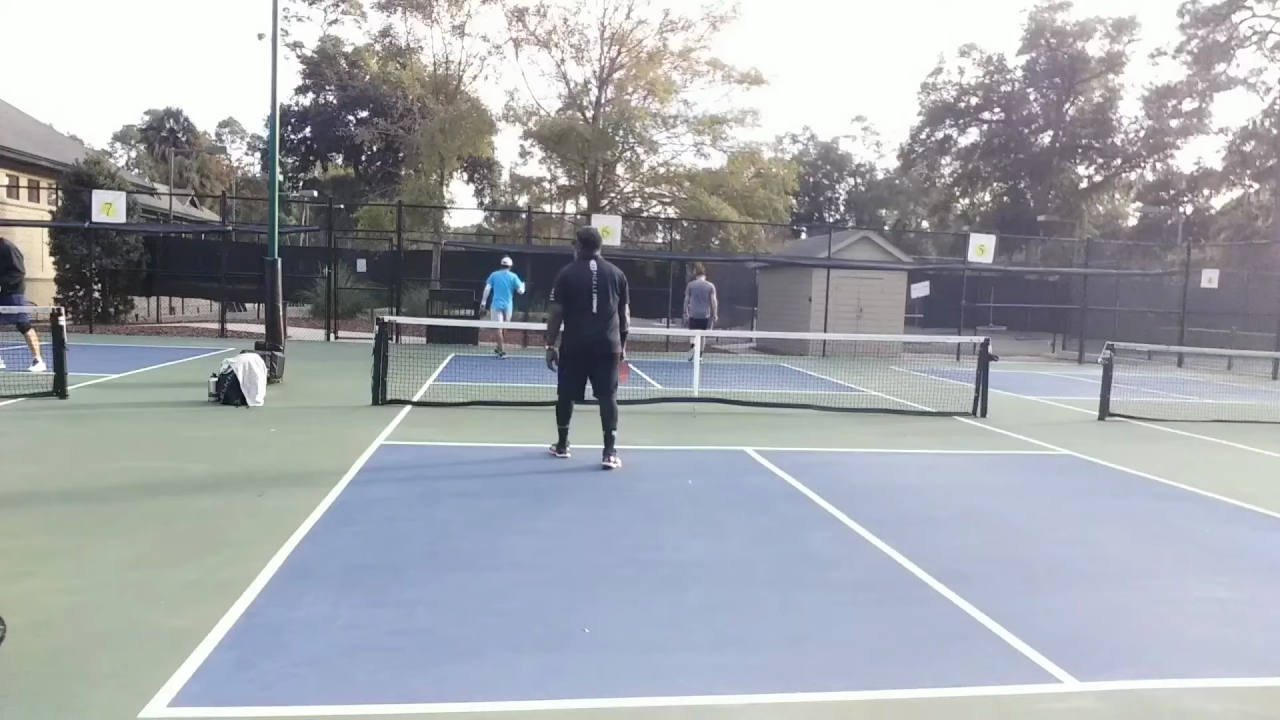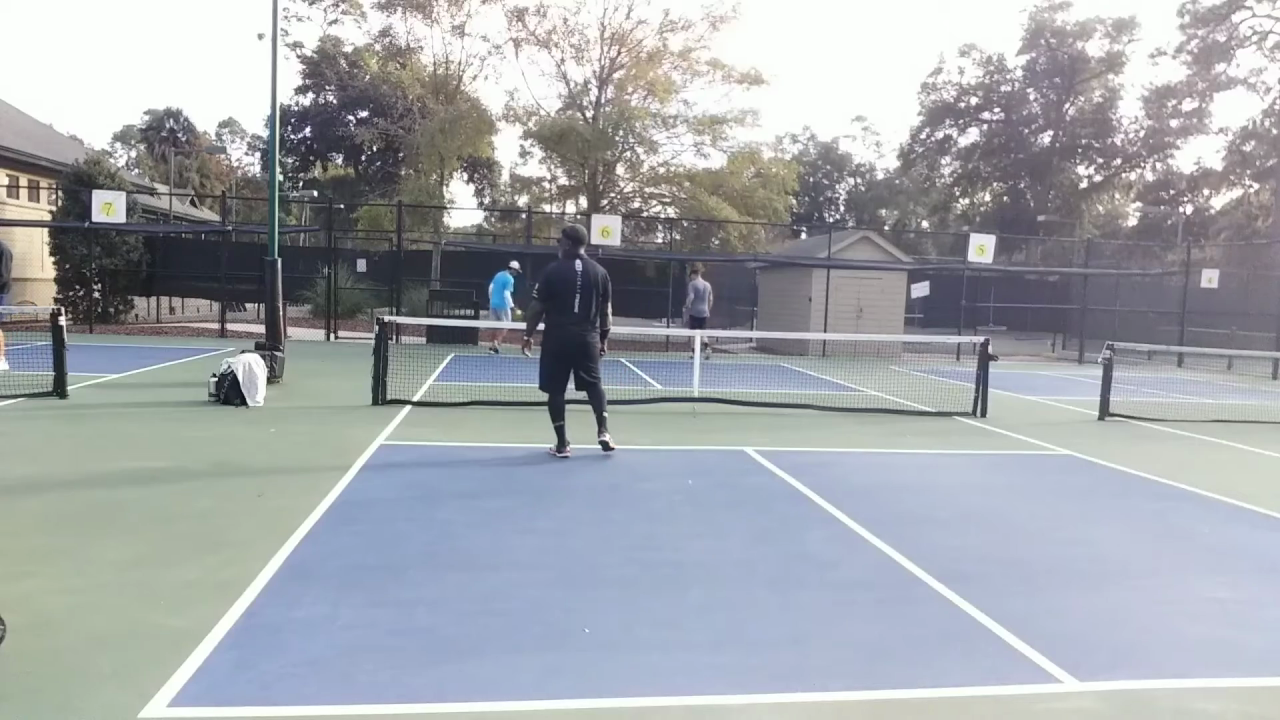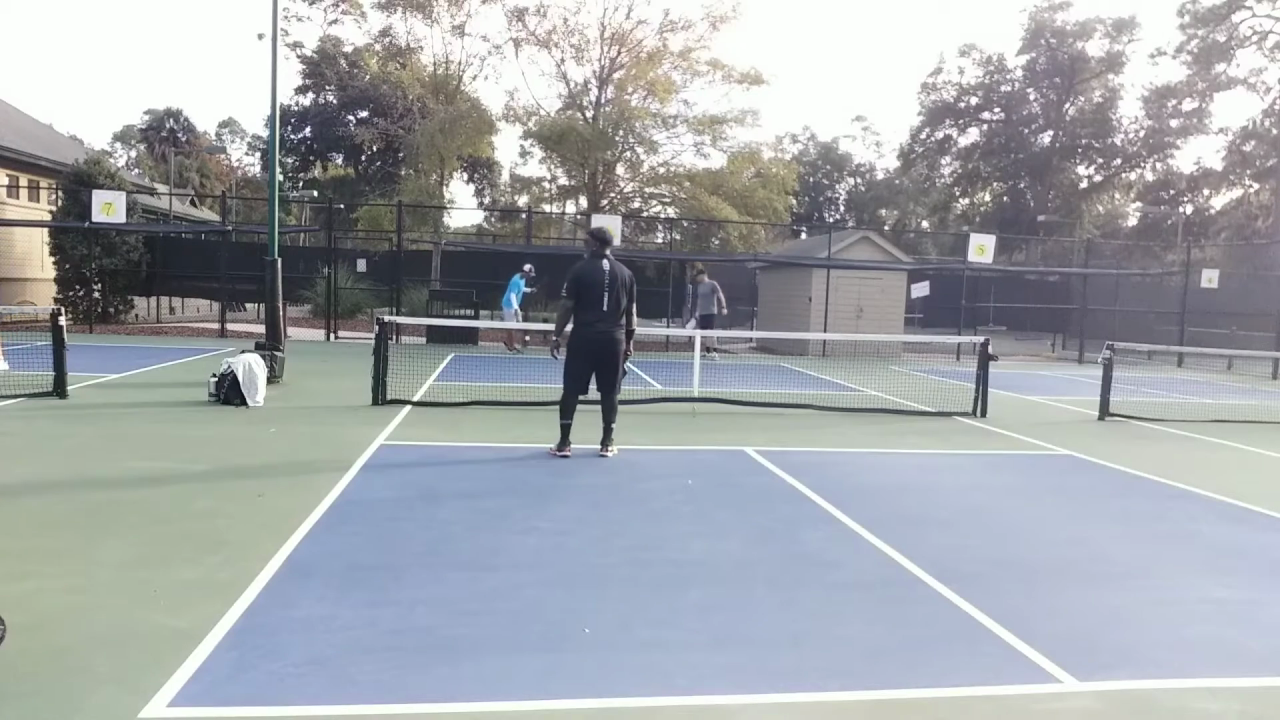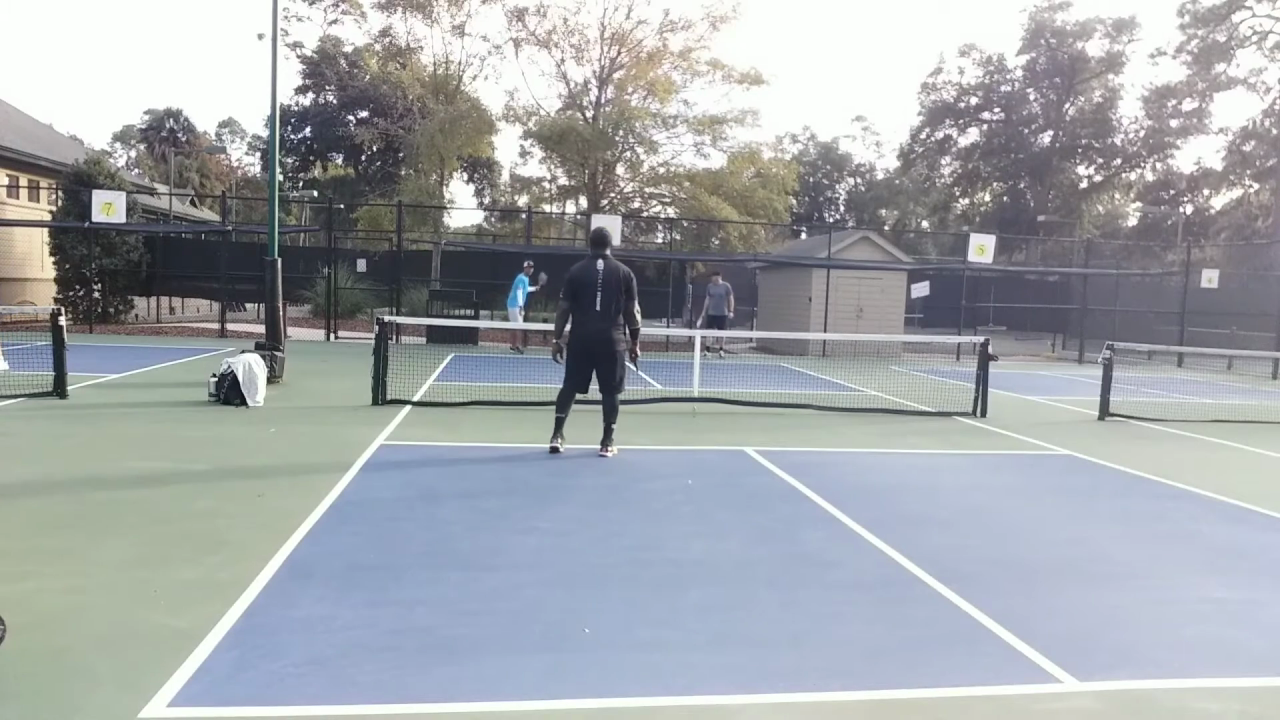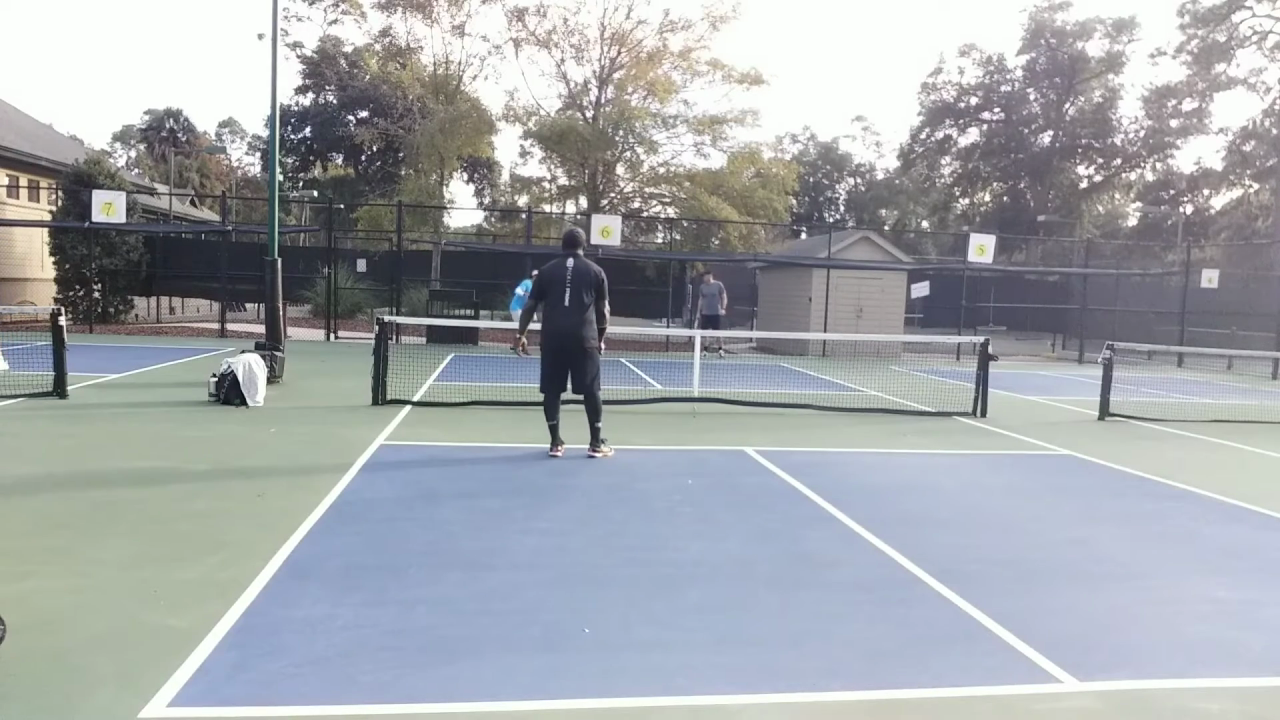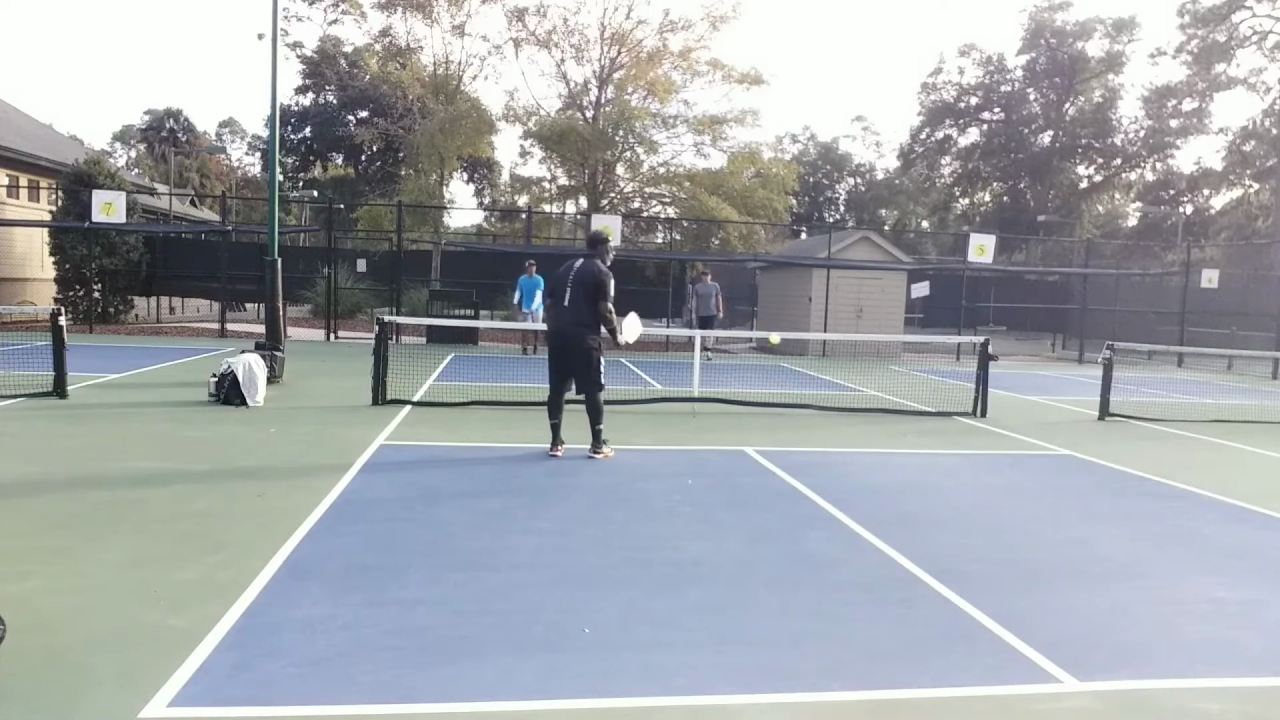
dt=0.7s
person 1, frame 1
left shoulder: (567, 273)
right shoulder: (616, 274)
left elbow: (556, 313)
right elbow: (624, 314)
left wrist: (550, 345)
right wrist: (622, 345)
left hip: (574, 344)
right hip: (607, 344)
left knee: (566, 394)
right knee: (607, 396)
left ankle: (562, 445)
right ankle: (609, 452)
person 1, frame 2
left shoulder: (553, 271)
right shoulder: (600, 272)
left elbow: (536, 309)
right elbow: (606, 312)
left wrist: (527, 335)
right wrist: (603, 340)
left hip: (557, 340)
right hip: (587, 340)
left knee: (556, 391)
right knee: (594, 385)
left ankle: (562, 444)
right ankle: (603, 433)
person 1, frame 3
left shoulder: (580, 269)
right shoulder: (625, 273)
left elbow: (566, 307)
right elbow: (631, 312)
left wrist: (556, 336)
right wrist: (628, 341)
left hip: (583, 338)
right hip: (613, 340)
left knee: (571, 390)
right knee: (610, 392)
left ankle: (564, 443)
right ankle: (607, 443)
person 1, frame 4
left shoulder: (576, 271)
right shoulder: (624, 273)
left elbow: (563, 309)
right elbow: (633, 311)
left wrist: (557, 340)
right wrist: (634, 342)
left hip: (581, 339)
right hip: (612, 340)
left knee: (569, 387)
right knee: (610, 391)
left ankle: (557, 436)
right ankle: (607, 443)
person 1, frame 5
left shoulder: (547, 270)
right shoulder: (595, 271)
left elbow: (529, 306)
right elbow: (603, 310)
left wrist: (521, 335)
right wrist: (600, 338)
left hip: (552, 336)
right hip: (584, 337)
left knee: (552, 390)
right knee: (591, 390)
left ankle: (555, 443)
right ankle: (596, 444)
person 1, frame 6
left shoulder: (565, 268)
right shoulder: (603, 273)
left elbow: (549, 304)
right elbow: (605, 311)
right wrist: (615, 335)
left hip: (557, 334)
right hip: (583, 337)
left knee: (557, 390)
right knee: (593, 390)
left ankle: (556, 442)
right ankle: (598, 445)
